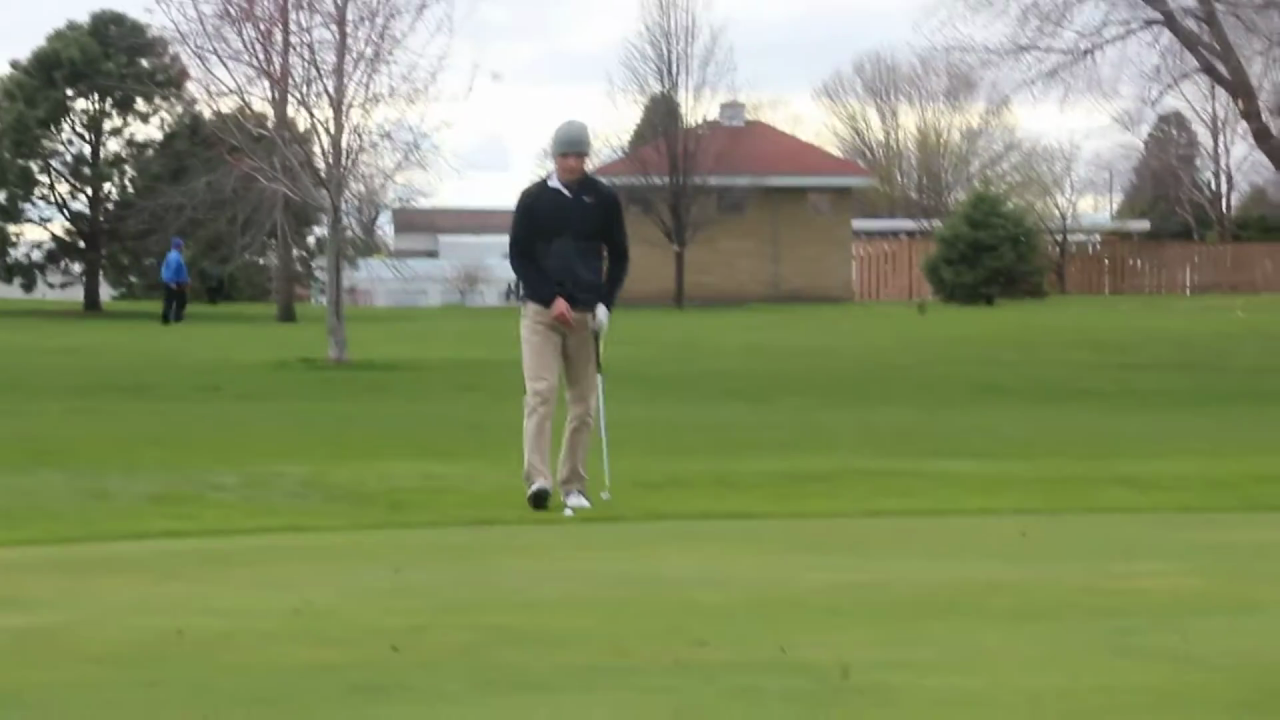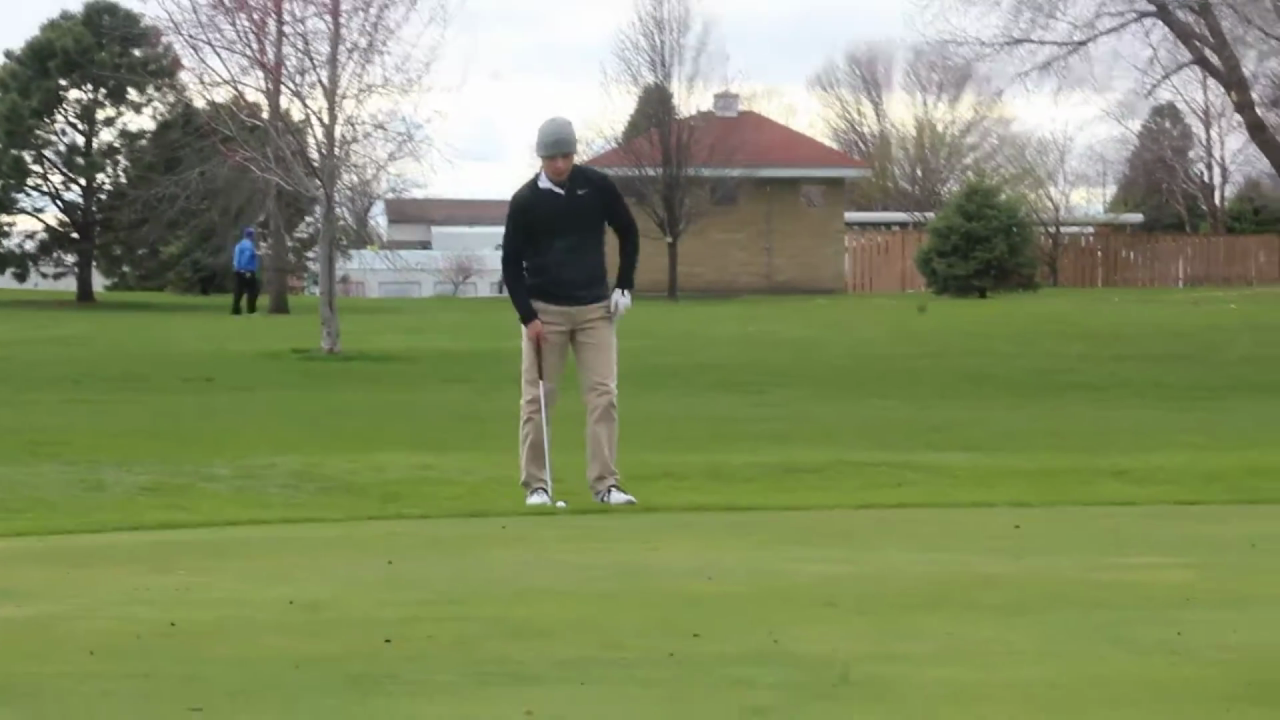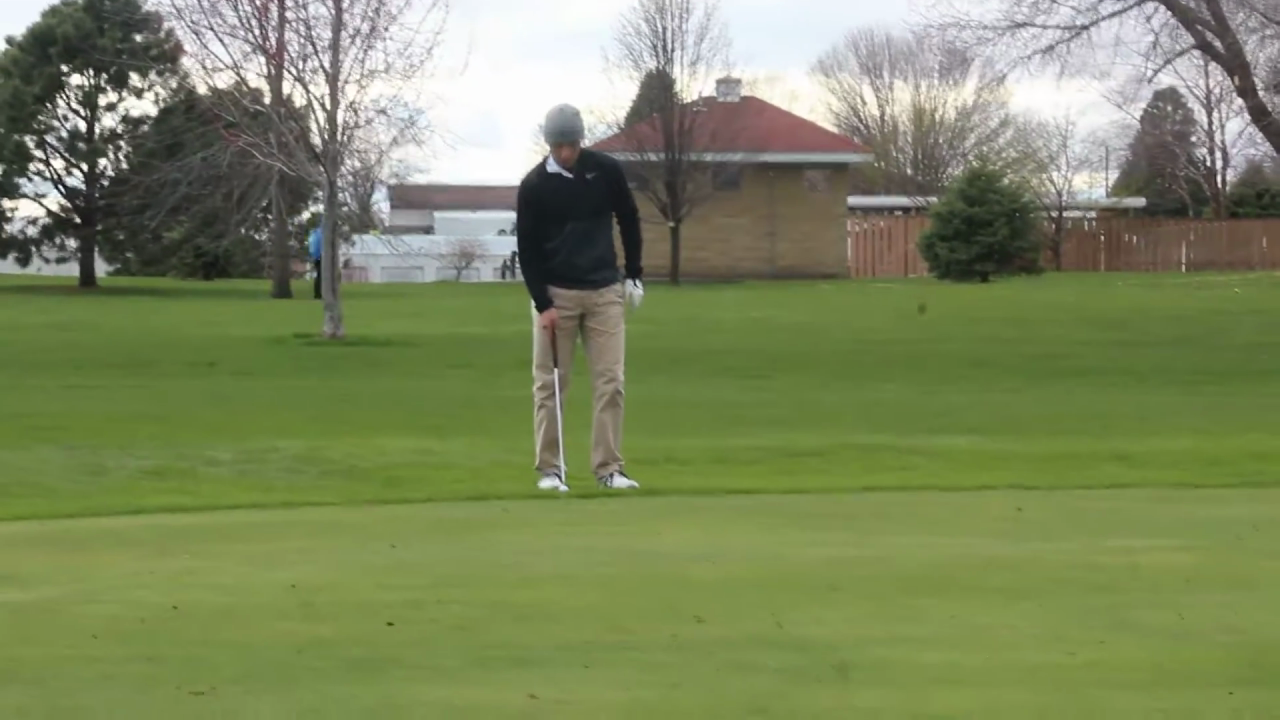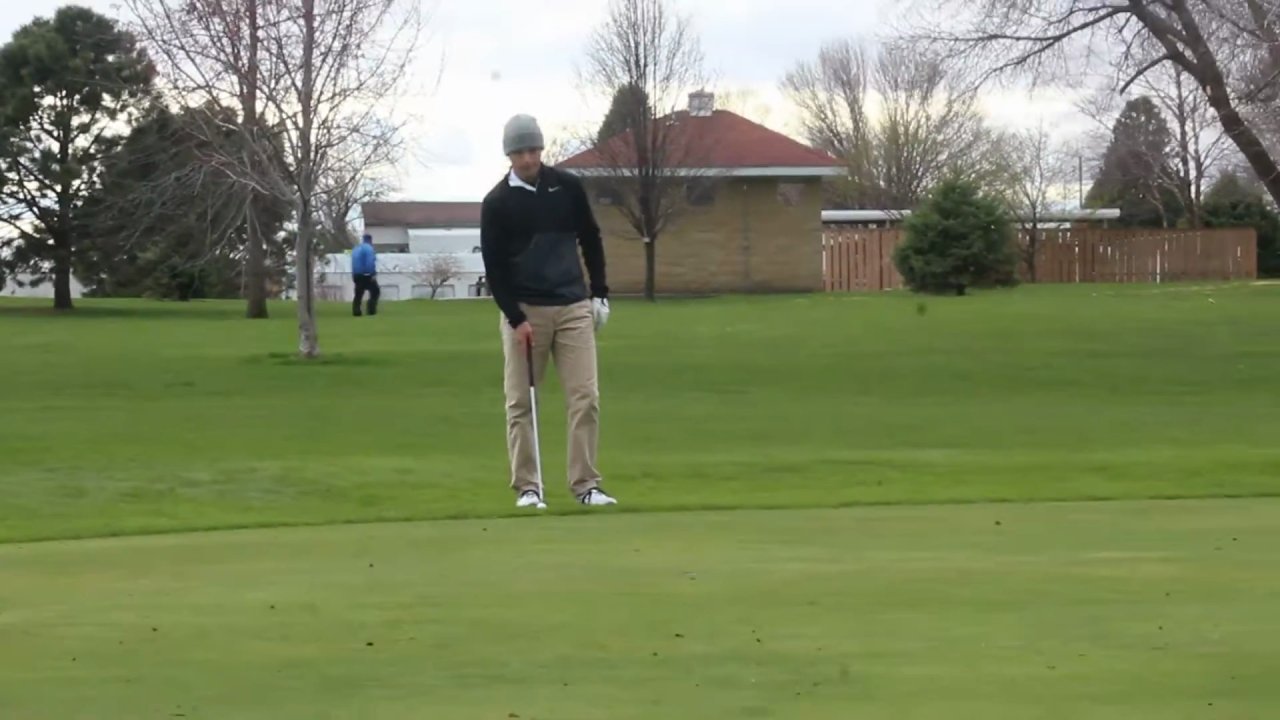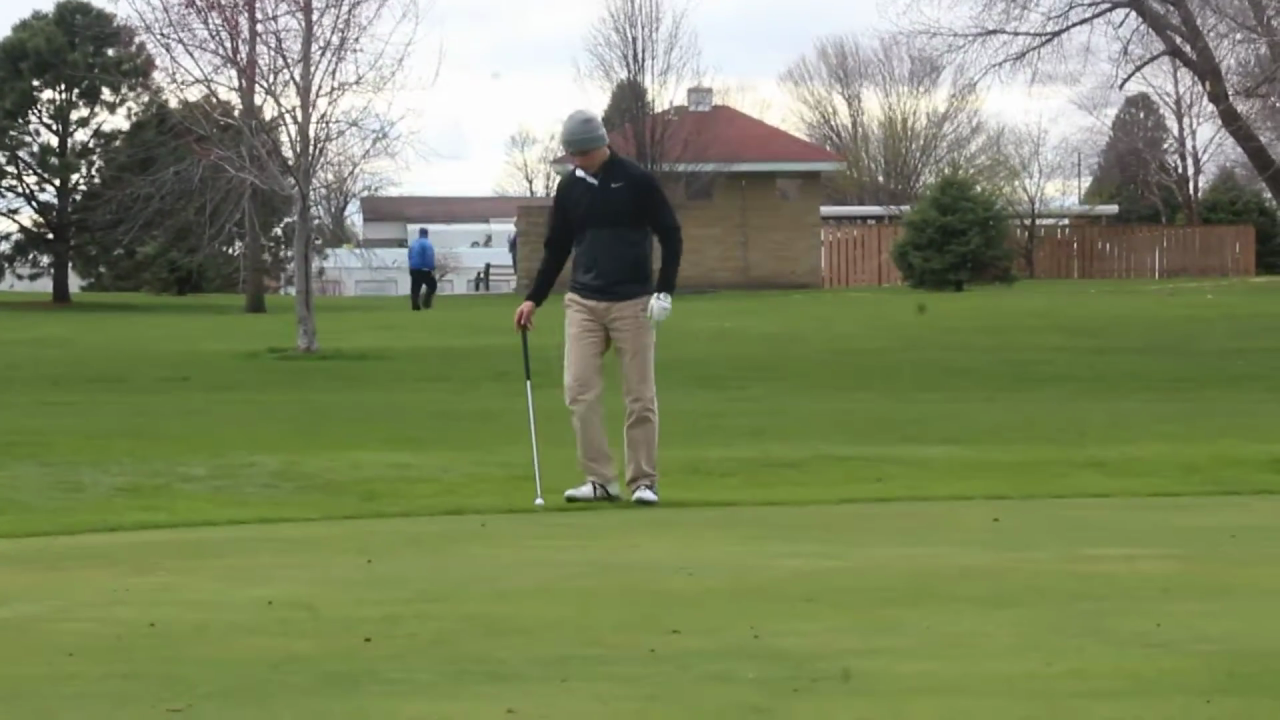
dt=1s
person 1, frame 1
left shoulder: (605, 198)
right shoulder: (533, 198)
left elbow: (619, 256)
right elbow: (519, 255)
left wrist: (606, 302)
right wrist: (550, 298)
left hip: (588, 311)
right hip: (541, 309)
left knee: (584, 402)
right knee: (540, 394)
left ankle: (572, 484)
right ankle: (538, 481)
person 1, frame 2
left shoulder: (599, 186)
right shoulder: (525, 200)
left elbow: (628, 233)
right elbow: (512, 262)
left wrist: (624, 286)
right wrist: (527, 316)
left hip: (595, 307)
right hip: (544, 309)
left knee: (603, 394)
right knee: (536, 398)
left ankle: (605, 483)
right ankle: (536, 484)
person 1, frame 3
left shoulder: (607, 170)
right shoulder: (533, 185)
left elbow: (629, 220)
right elbow: (527, 249)
left wrist: (634, 275)
right wrist: (542, 303)
left hip: (605, 290)
right hip: (555, 294)
left knee: (610, 381)
right knee: (549, 383)
left ankle: (608, 467)
right ankle: (549, 469)
person 1, frame 4
left shoulder: (567, 186)
right shoulder: (497, 202)
left elbow: (591, 239)
right elbow: (493, 267)
left wrist: (600, 293)
right wrist: (515, 317)
left hip: (574, 307)
right hip: (524, 311)
left knee: (585, 397)
right knee: (520, 402)
left ankle: (585, 484)
right ankle: (527, 486)
person 1, frame 5
left shoulder: (638, 180)
right shoulder: (568, 187)
left elbow: (671, 234)
right elbow: (556, 248)
left wrist: (664, 290)
right wrist: (534, 298)
left hip: (633, 302)
right hip: (582, 302)
left knee: (640, 395)
right knee: (580, 389)
left ankle: (643, 481)
right ankle: (600, 479)
